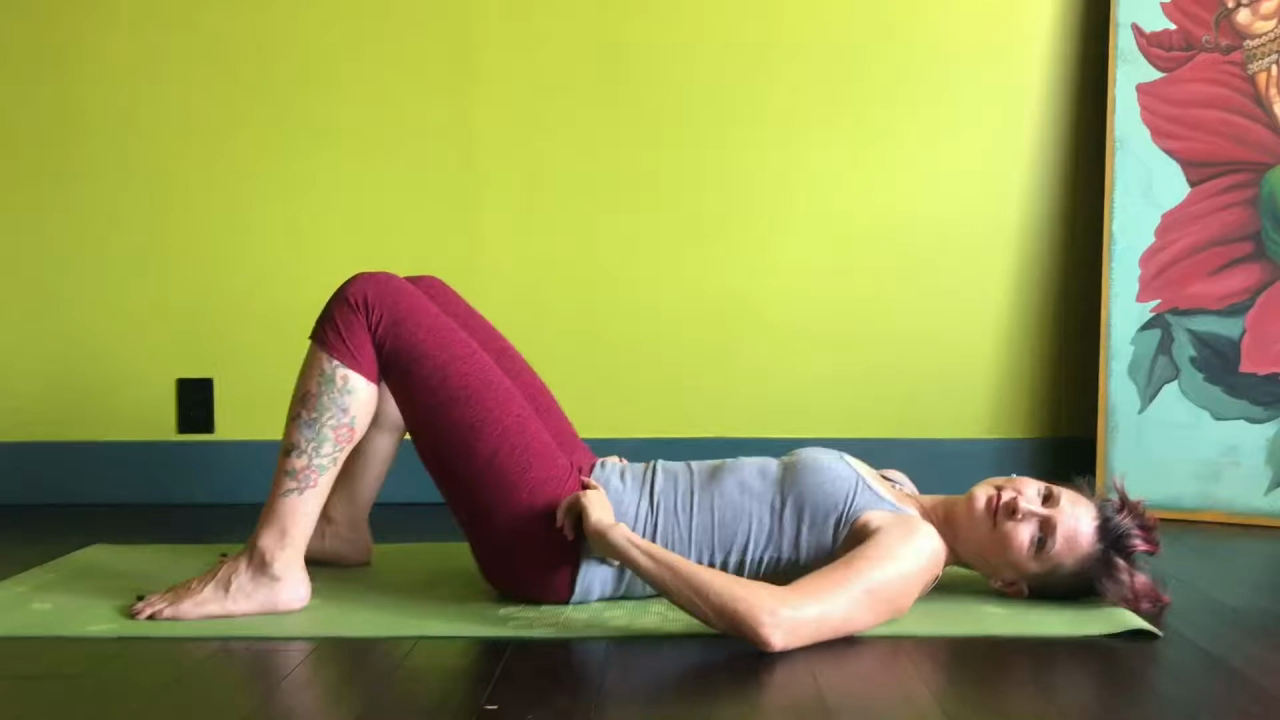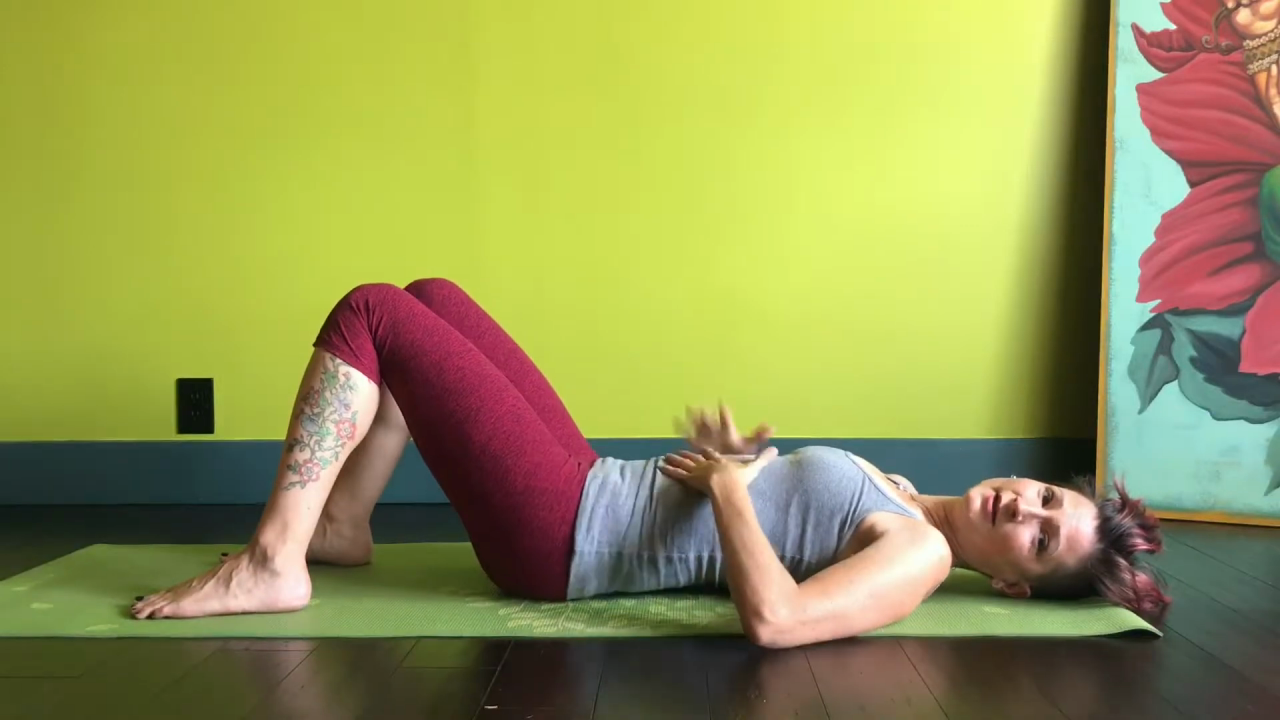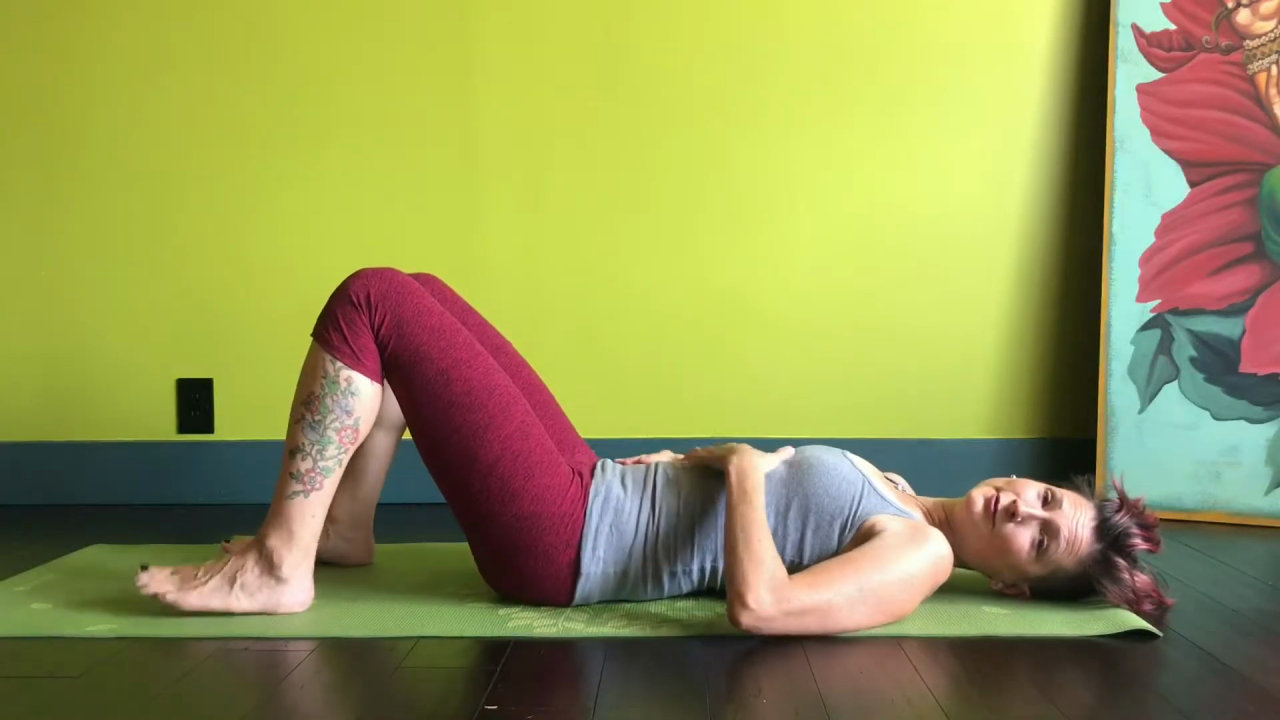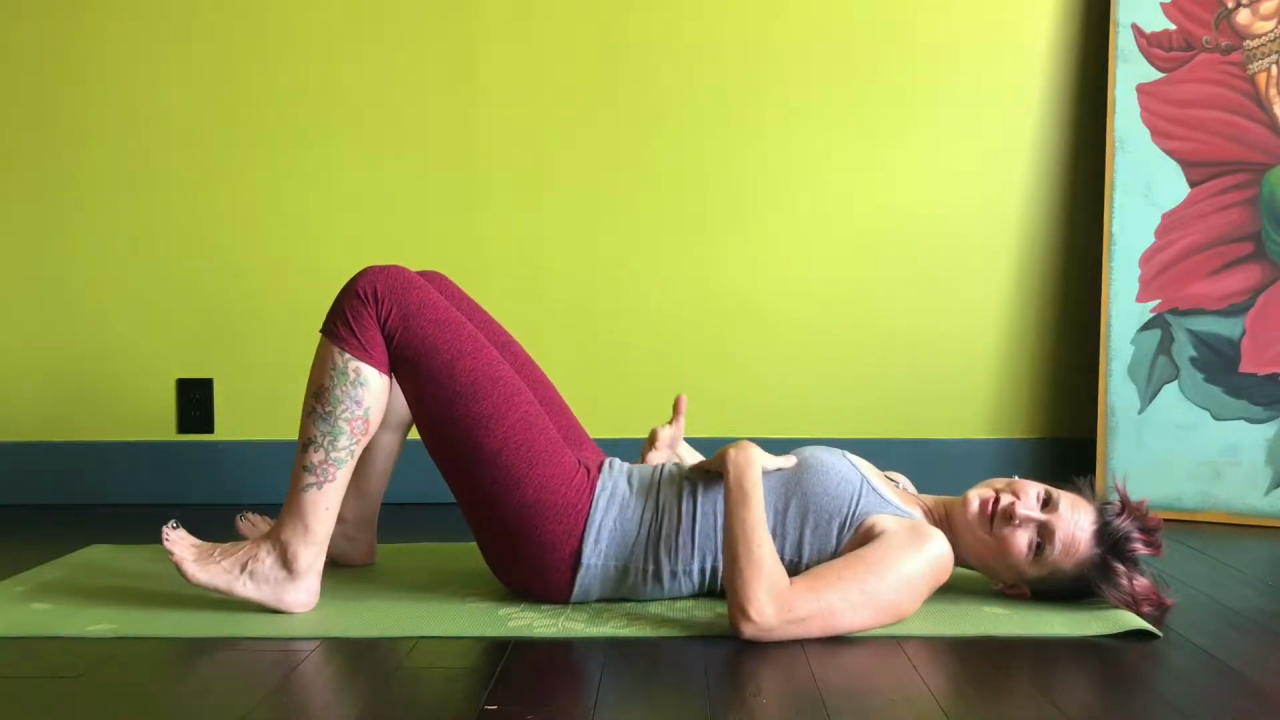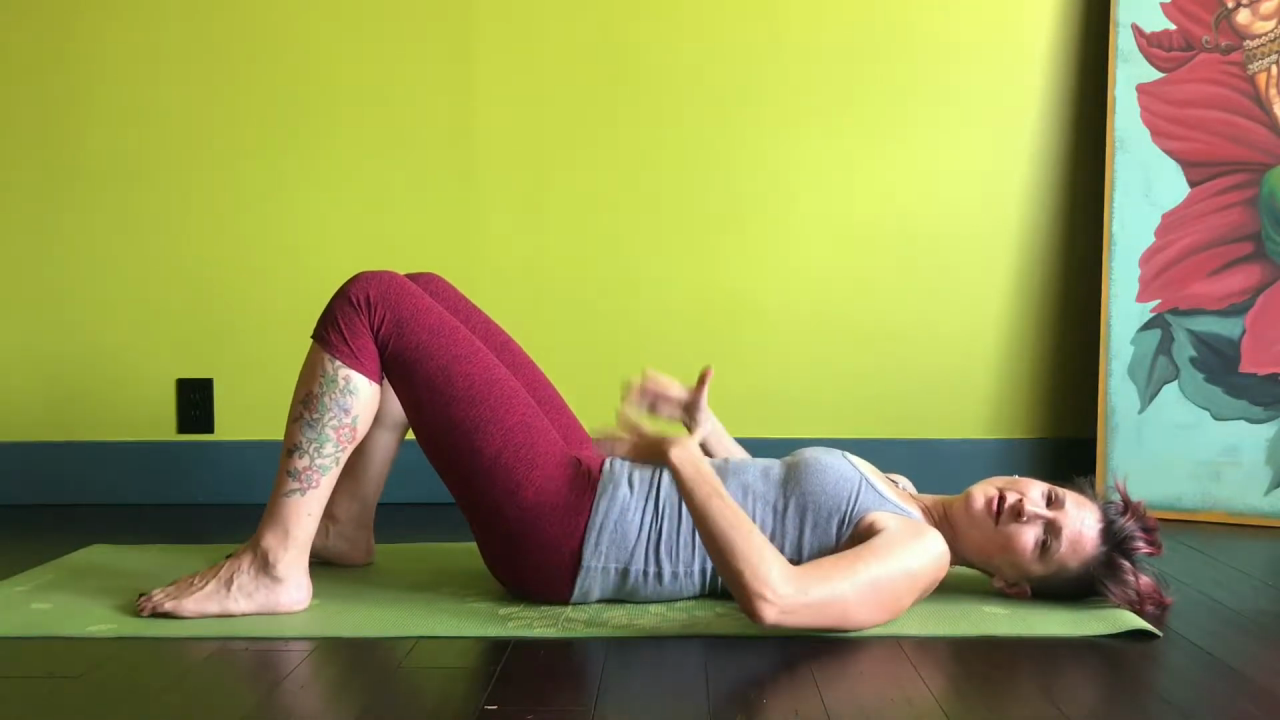
dt=1s
person 1, frame 1
left shoulder: (913, 553)
right shoulder: (896, 502)
left elbow: (771, 624)
left wrist: (616, 537)
right wrist: (614, 487)
left hip: (554, 540)
right hip: (595, 490)
left knee: (367, 307)
right knee: (415, 294)
left ankle: (272, 567)
right ankle: (340, 524)
person 1, frame 2
left shoulder: (920, 555)
right shoulder: (897, 500)
left elbow: (773, 618)
left wrist: (727, 481)
right wrist: (728, 462)
left hip: (563, 537)
right hip: (593, 492)
left knee: (371, 314)
right knee: (430, 298)
left ankle: (273, 565)
right ankle: (342, 525)
person 1, frame 3
left shoulder: (919, 557)
right shoulder: (898, 500)
left elbow: (756, 603)
left wrist: (745, 466)
right wrist: (697, 463)
left hip: (561, 546)
right hip: (590, 490)
left knee: (370, 302)
right knee: (413, 292)
left ankle: (280, 568)
right ankle: (345, 527)
person 1, frame 4
left shoulder: (919, 555)
right shoulder: (898, 497)
left elbow: (758, 612)
left wrist: (737, 467)
right wrist: (677, 458)
left hip: (568, 541)
right hip: (598, 491)
left knee: (378, 299)
right knee: (419, 294)
left ankle: (290, 562)
right ankle: (345, 529)
person 1, frame 5
left shoulder: (918, 555)
right shoulder: (898, 501)
left elbow: (770, 594)
left wrist: (677, 453)
right wrist: (704, 422)
left hip: (570, 546)
right hip: (602, 496)
left knee: (370, 304)
right knee: (417, 291)
left ankle: (276, 568)
right ankle: (345, 527)
